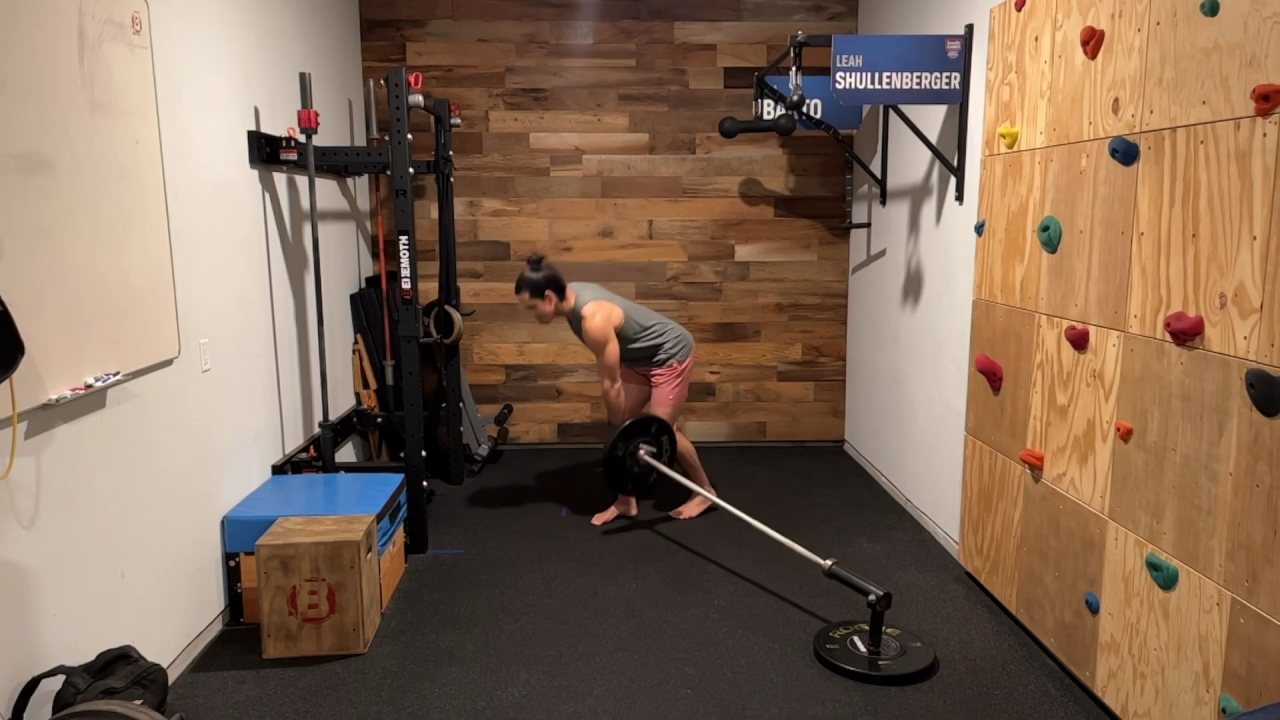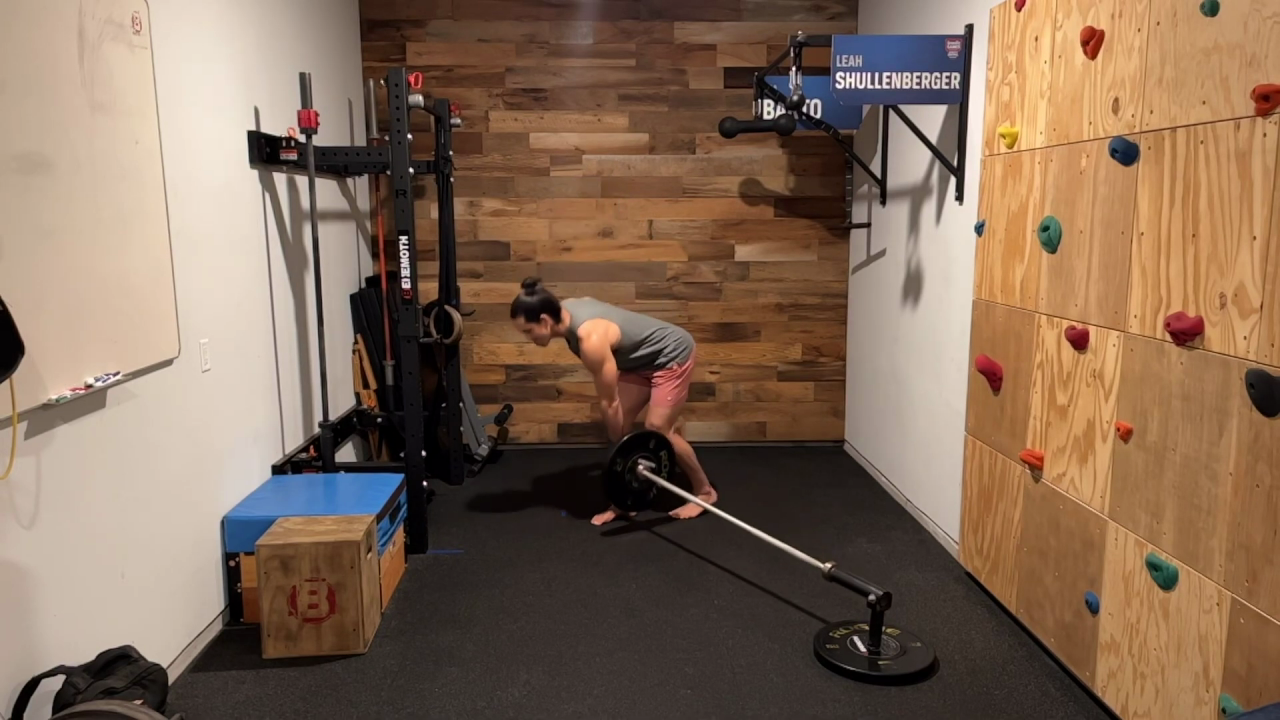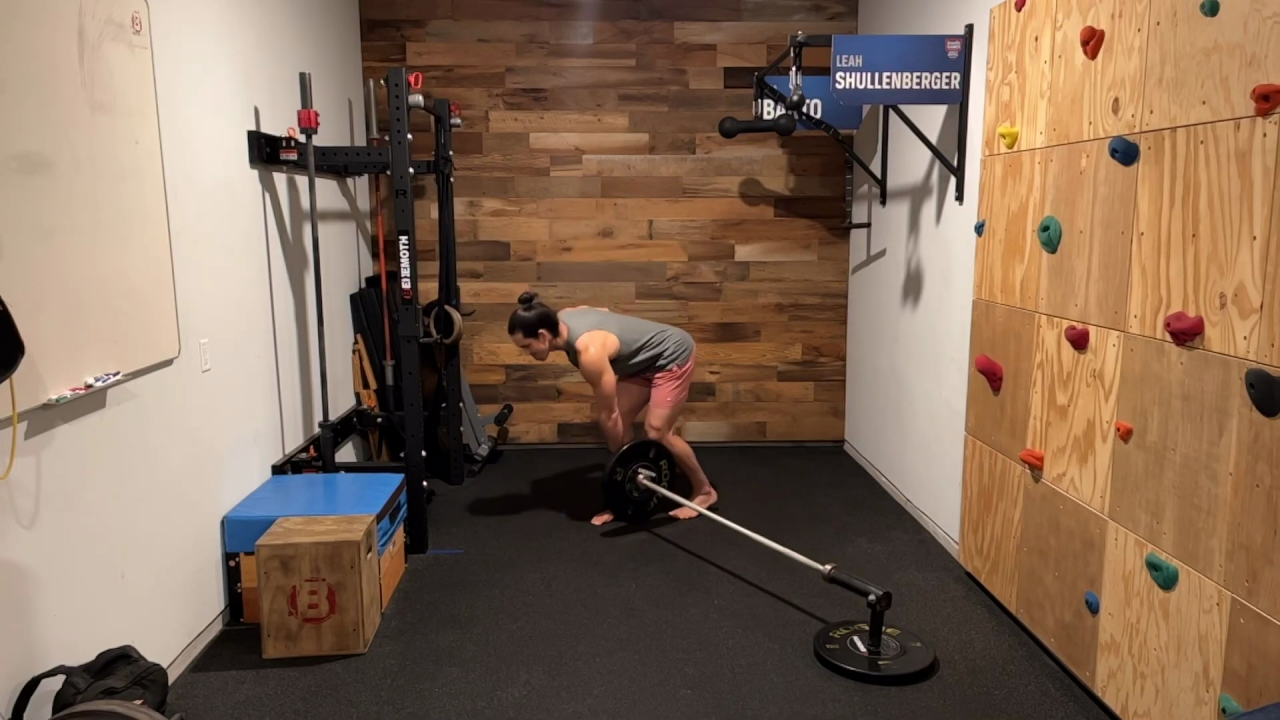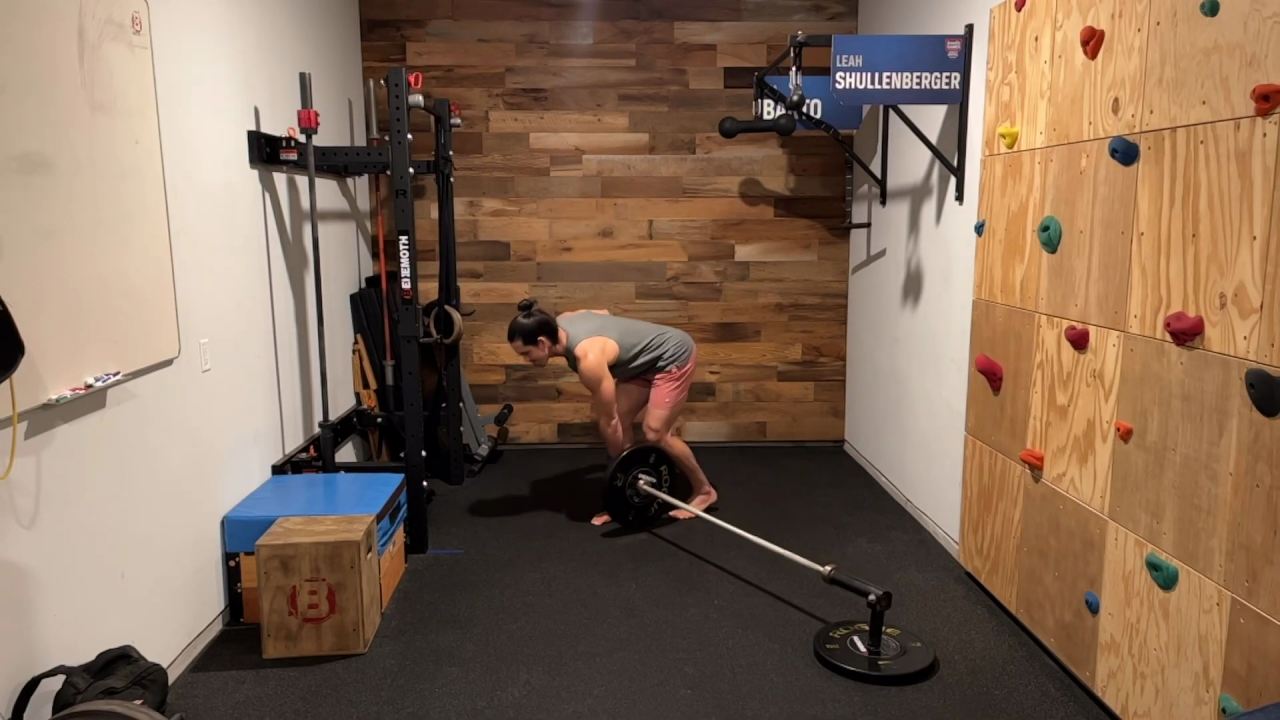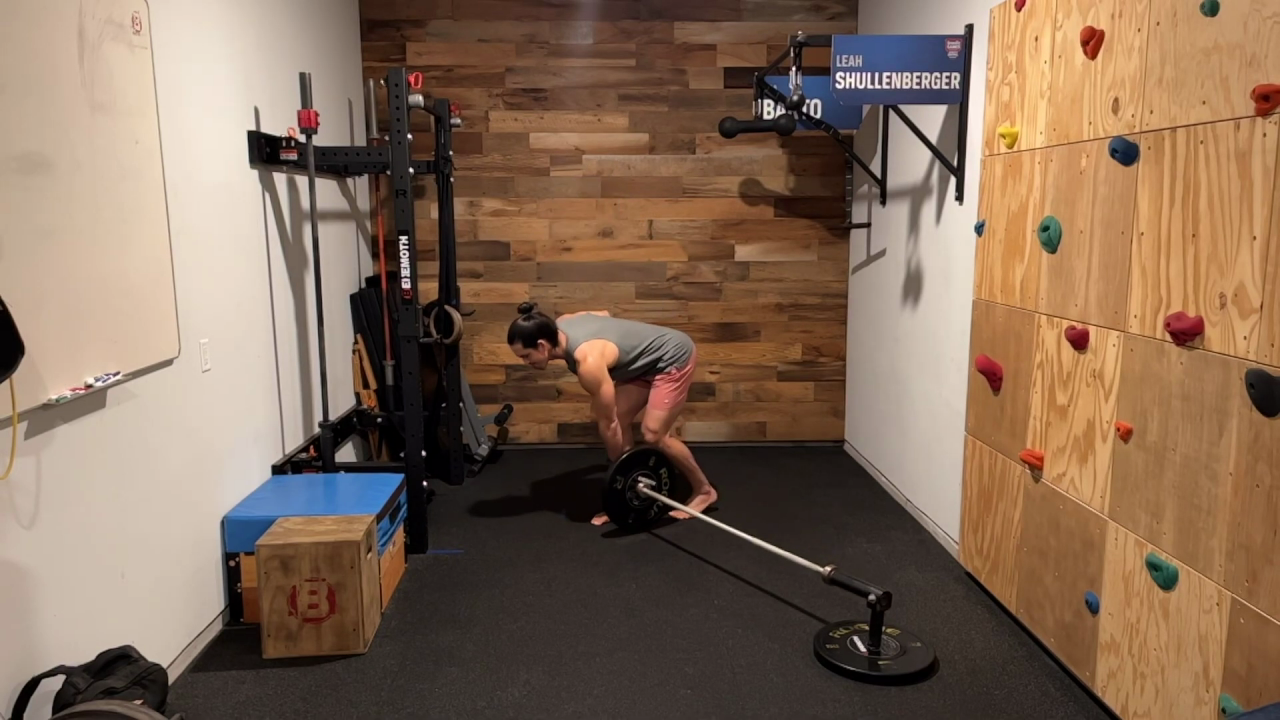
dt=0.2s
person 1, frame 1
left shoulder: (594, 320)
right shoulder: (573, 294)
left elbow: (611, 383)
left wrist: (618, 426)
left hip: (670, 352)
right hip: (641, 355)
right knee: (619, 426)
left ankle: (704, 492)
right ankle: (625, 501)
person 1, frame 2
left shoulder: (591, 340)
right shoulder: (567, 308)
left elbow: (609, 401)
left wrist: (617, 444)
left hip: (672, 355)
right hip: (644, 357)
left knee: (657, 431)
right knee: (619, 423)
left ankle: (704, 491)
person 1, frame 3
left shoulder: (589, 352)
right shoulder: (563, 318)
left elbow: (608, 414)
right elbow: (604, 311)
left wrist: (618, 455)
left hip: (672, 356)
right hip: (645, 358)
left knee: (656, 432)
right knee: (621, 422)
left ankle: (704, 491)
person 1, frame 4
left shoulder: (588, 359)
right shoulder: (562, 322)
left elbow: (608, 421)
right elbow: (604, 312)
left hip: (673, 357)
right hip: (646, 359)
left knee: (655, 433)
right knee: (621, 419)
left ankle: (704, 491)
person 1, frame 5
left shoulder: (588, 362)
right shoulder: (561, 325)
left elbow: (607, 424)
right elbow: (603, 313)
left hip: (673, 358)
right hip: (647, 358)
left knee: (653, 434)
right knee: (620, 420)
left ankle: (704, 491)
